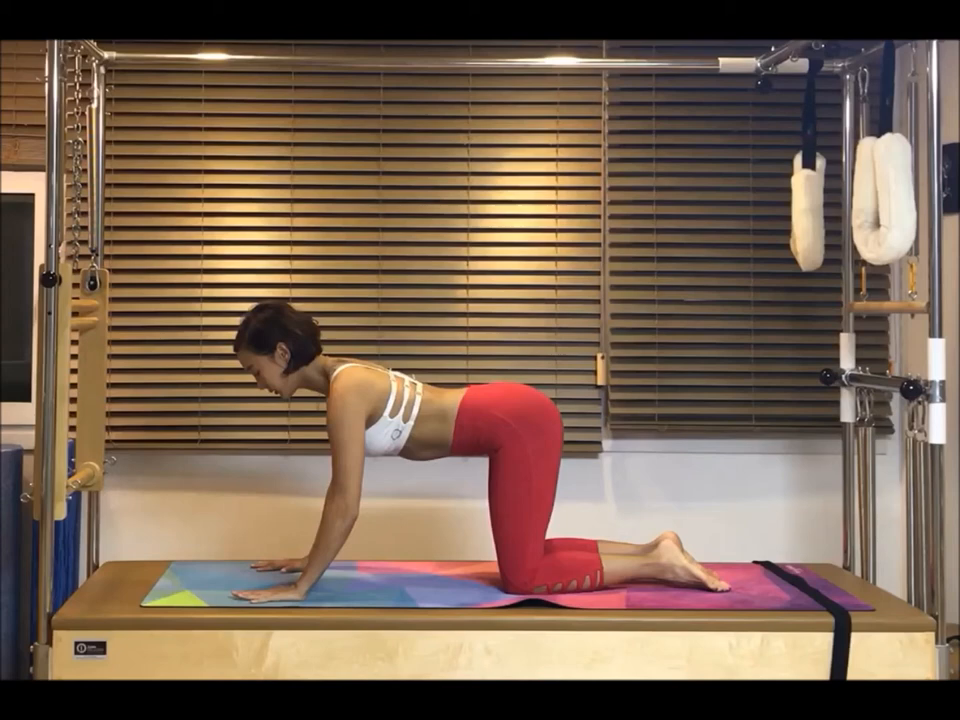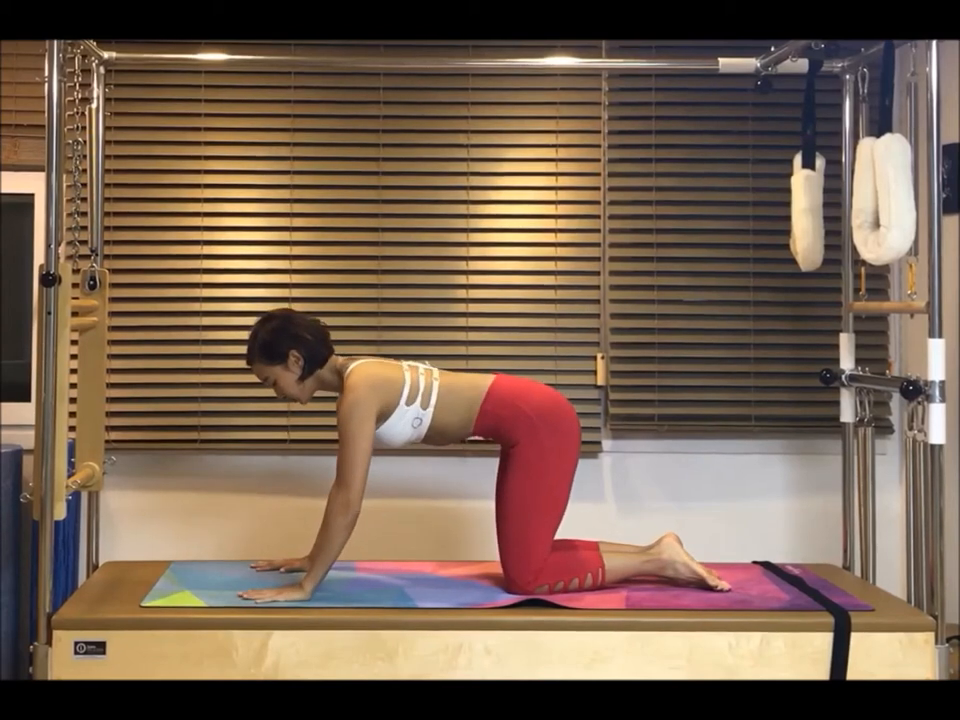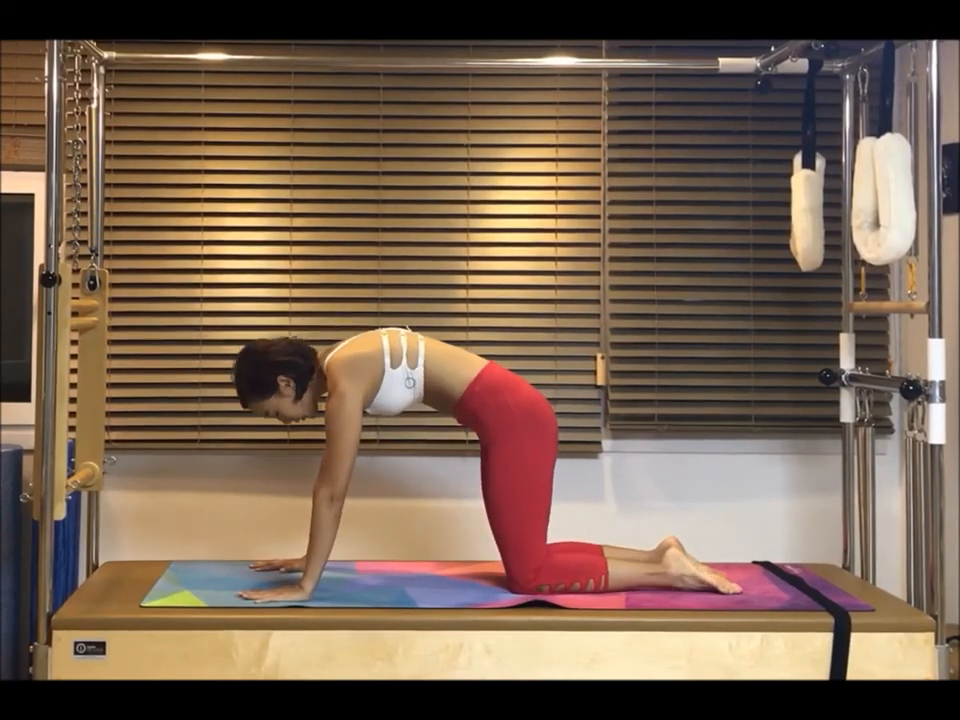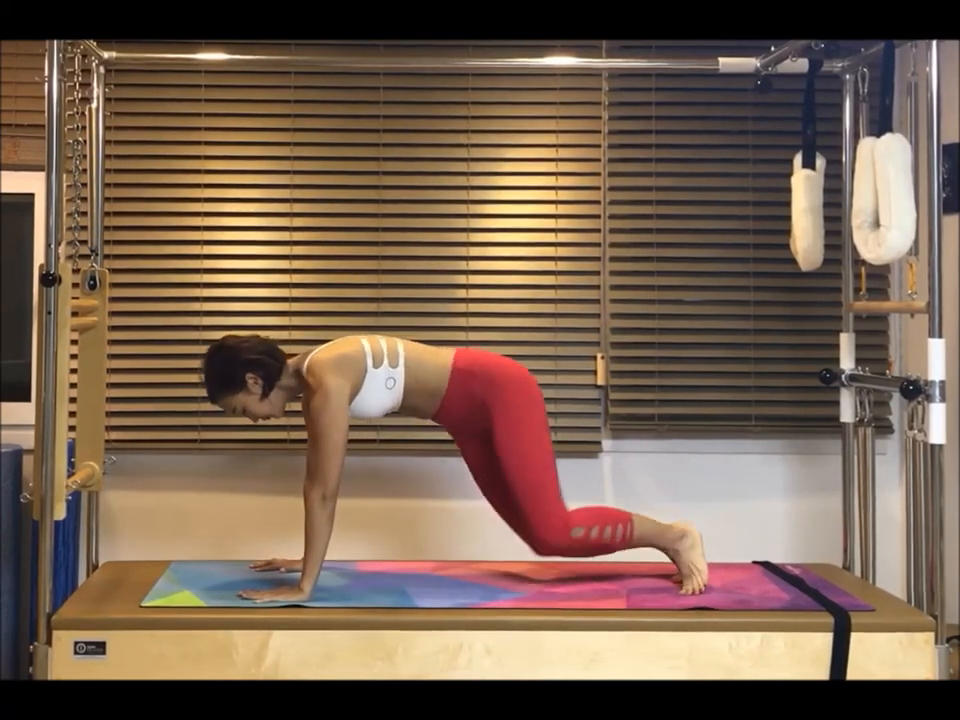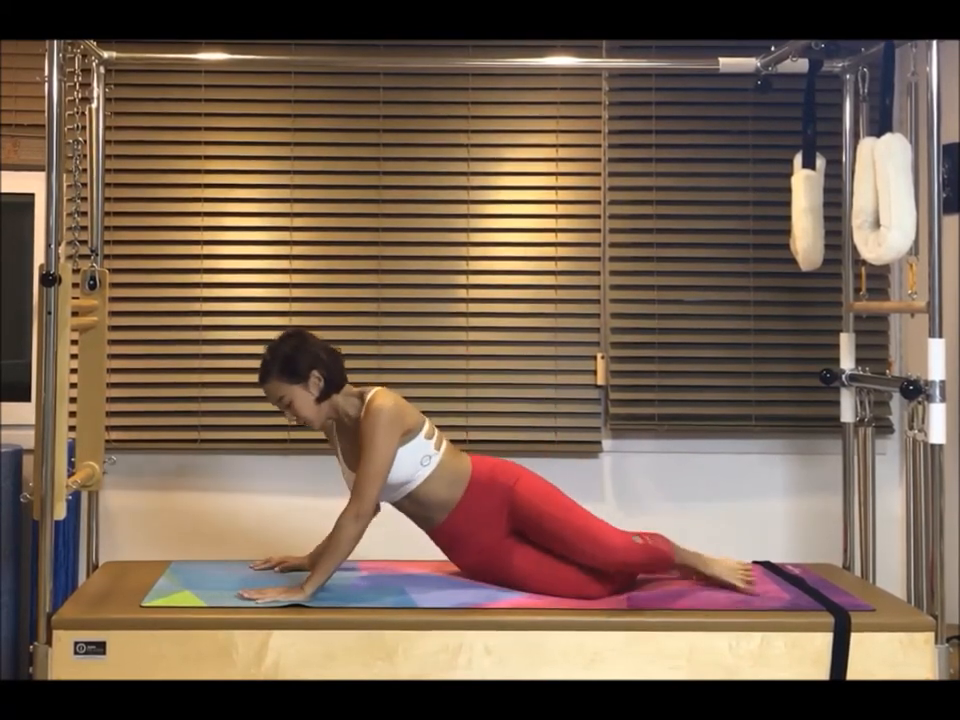
dt=1s
person 1, frame 1
left shoulder: (344, 394)
right shoulder: (346, 378)
left elbow: (346, 505)
right elbow: (341, 487)
left wrist: (301, 586)
right wrist: (311, 558)
left hip: (518, 426)
right hip: (517, 417)
left knee: (523, 577)
right knee: (522, 553)
left ankle: (658, 564)
right ankle: (652, 549)
person 1, frame 2
left shoulder: (359, 391)
right shoulder: (356, 380)
left elbow: (349, 501)
right elbow: (342, 486)
left wrist: (307, 584)
right wrist: (313, 558)
left hip: (539, 423)
right hip: (530, 420)
left knee: (525, 577)
right knee: (526, 554)
left ankle: (659, 561)
right ankle: (654, 551)
person 1, frame 3
left shoulder: (343, 379)
right shoulder: (338, 368)
left elbow: (332, 491)
right elbow: (329, 483)
left wrist: (306, 584)
right wrist: (309, 558)
left hip: (512, 416)
right hip: (507, 414)
left knee: (529, 575)
right knee: (527, 556)
left ankle: (667, 571)
right ankle: (658, 554)
person 1, frame 4
left shoulder: (325, 378)
right shoulder: (310, 384)
left elbow: (325, 493)
right elbow: (316, 483)
left wrist: (305, 585)
right wrist: (307, 558)
left hip: (497, 387)
right hip: (466, 415)
left knee: (550, 529)
right knee: (541, 534)
left ankle: (676, 536)
right ankle: (659, 539)
person 1, frame 5
left shoulder: (378, 408)
right shoulder: (335, 430)
left elbow: (358, 509)
right elbow: (361, 515)
left wrist: (306, 587)
right wrist: (309, 560)
left hip: (499, 488)
right hip: (472, 545)
left knee: (608, 550)
left ankle: (701, 562)
right ankle: (644, 565)
